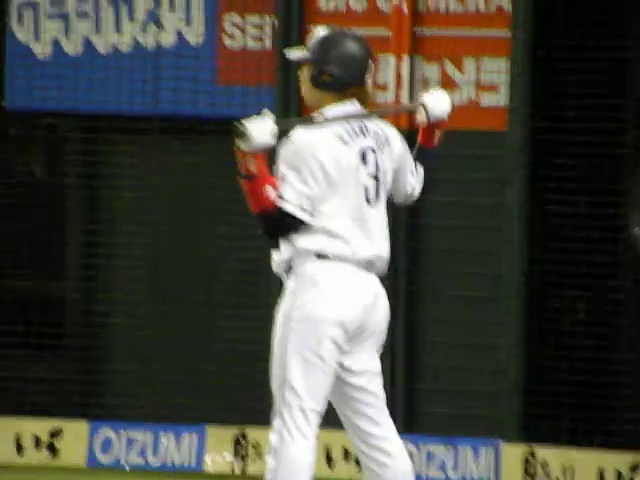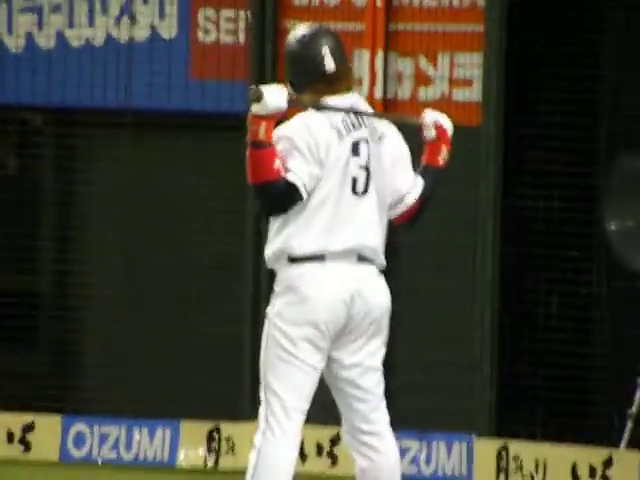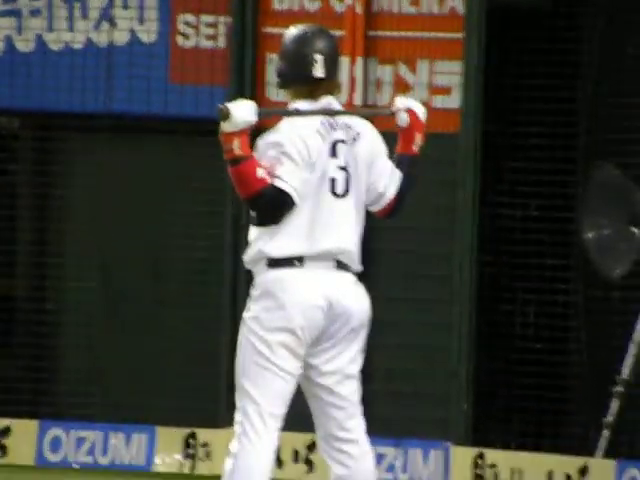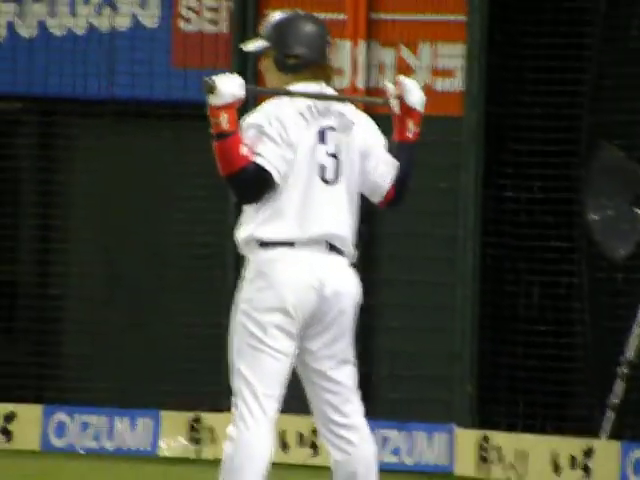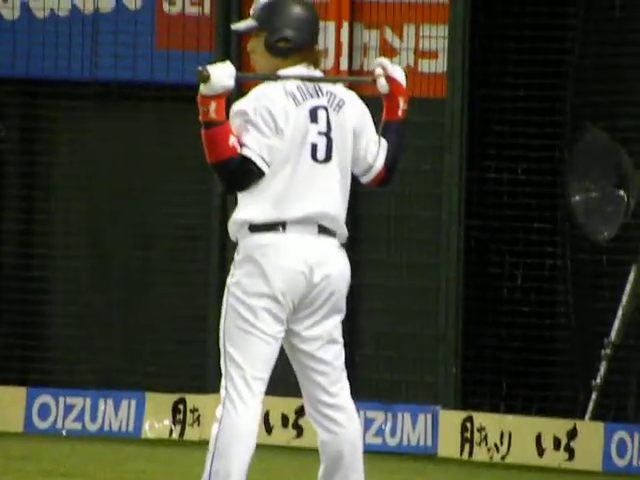
dt=1s
person 1, frame 1
left shoulder: (309, 141)
right shoulder: (384, 135)
left elbow: (277, 224)
right elbow: (409, 189)
left wrist: (251, 157)
right wrist: (431, 128)
left hip: (320, 287)
right hip: (367, 290)
left knee: (295, 420)
right knee: (374, 423)
person 1, frame 2
left shoulder: (305, 128)
right shoulder: (386, 133)
left elbow: (275, 198)
right elbow: (407, 209)
left wrist: (261, 126)
right wrist: (437, 149)
left hip: (309, 285)
right hip: (366, 286)
left knee: (281, 416)
right knee: (368, 417)
person 1, frame 3
left shoulder: (289, 133)
right shoulder: (363, 133)
left elbow: (267, 208)
right elbow: (389, 202)
left wrist: (236, 142)
right wrist: (411, 135)
left hip: (288, 289)
right hip: (343, 291)
left knee: (257, 421)
right knee: (345, 423)
person 1, frame 4
left shoulder: (275, 114)
right shoulder: (357, 121)
left elbow: (249, 186)
right elbow: (392, 192)
left wrist: (223, 115)
right wrist: (408, 120)
left hip: (278, 272)
right hip: (336, 275)
left knee: (254, 408)
right knee: (342, 411)
person 1, frame 5
left shoulder: (264, 100)
right shoulder: (348, 102)
left elbow: (236, 175)
right elbow: (382, 171)
left wrist: (213, 106)
right wrist: (395, 102)
left hip: (269, 255)
right hip: (326, 258)
left knee: (241, 390)
right knee: (331, 393)
